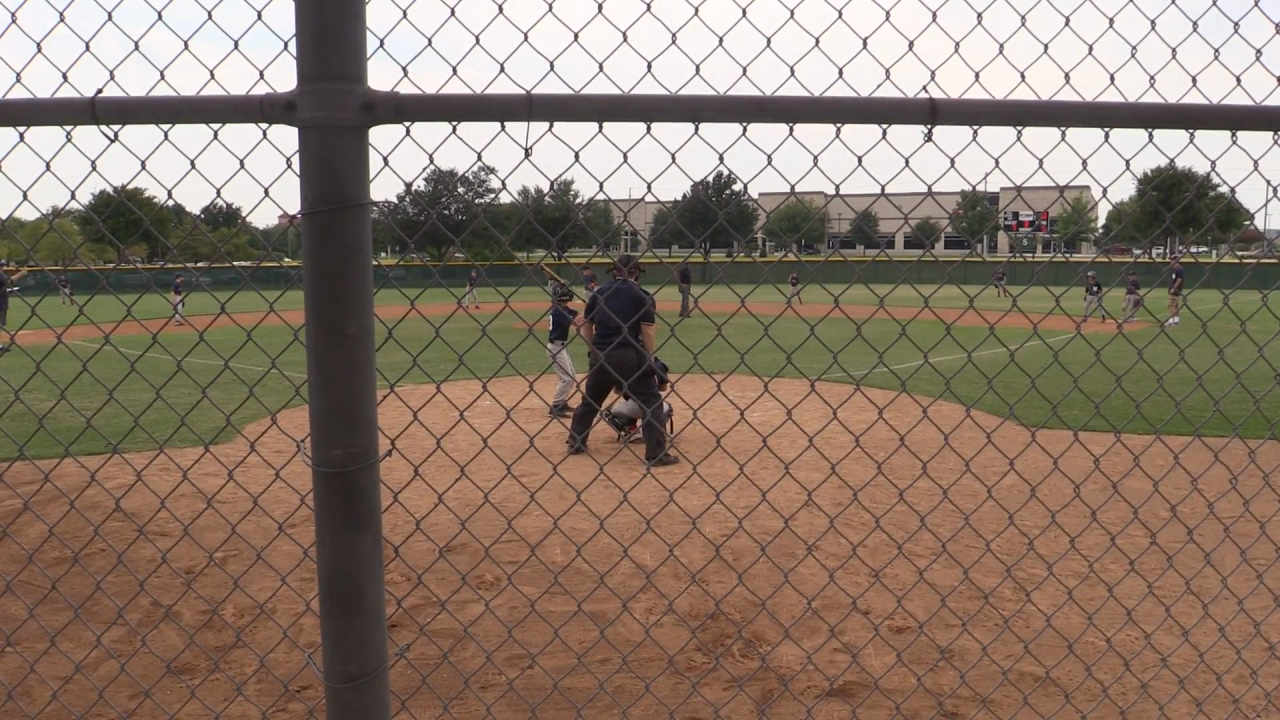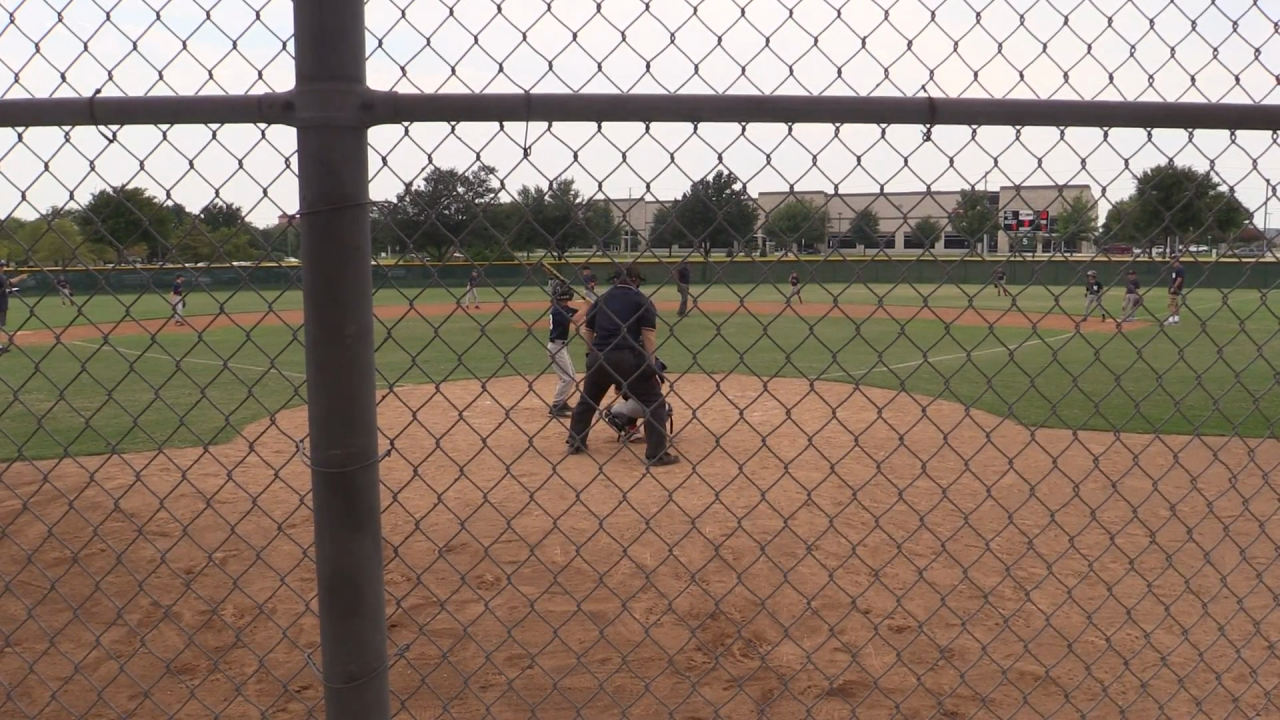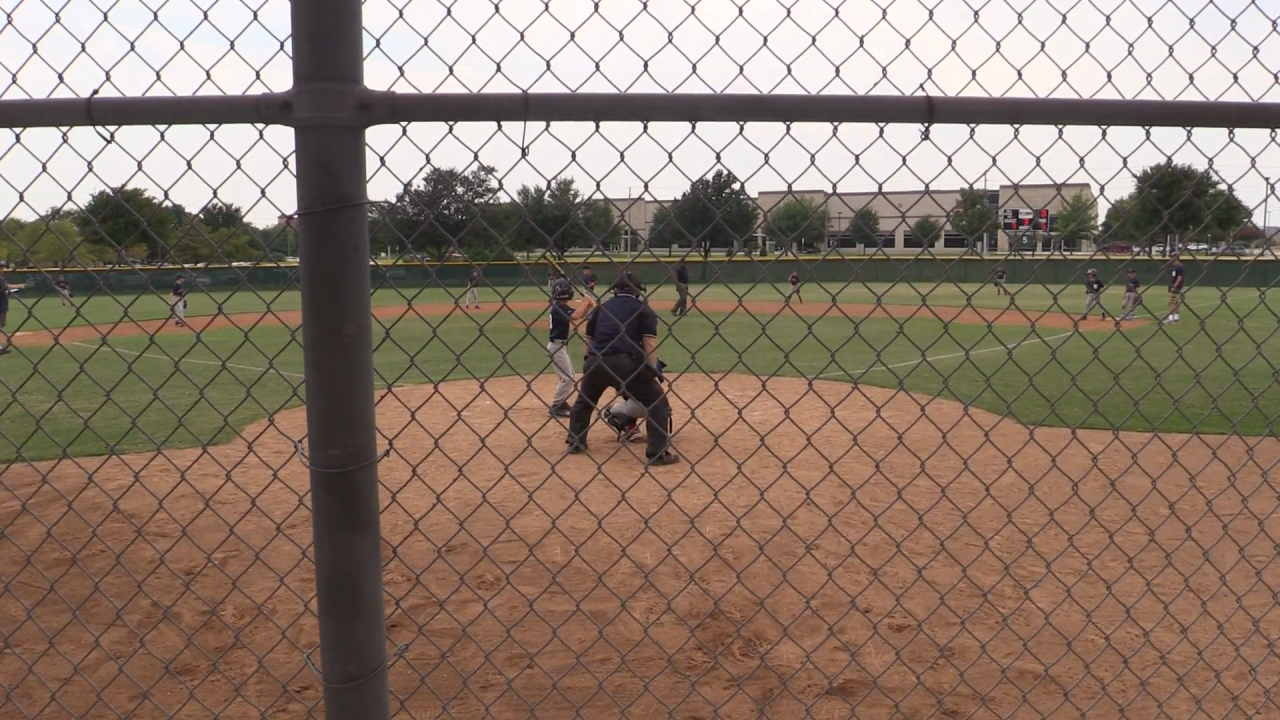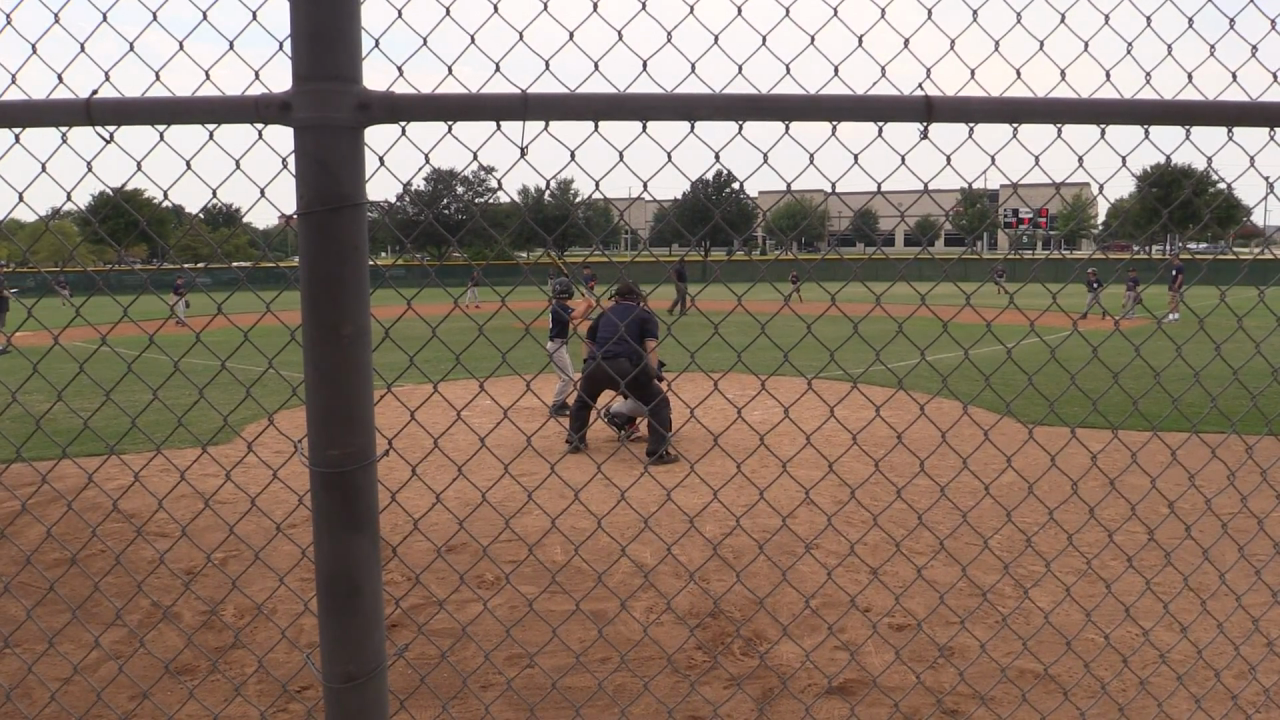
dt=0.1s
person 1, frame 1
left shoulder: (600, 293)
right shoulder: (642, 296)
left elbow: (586, 325)
right elbow: (648, 331)
right wrist: (650, 361)
left hip: (601, 355)
right hip: (629, 356)
left knee: (590, 400)
right knee: (650, 403)
left ankle: (575, 443)
right ankle: (657, 454)
person 1, frame 2
left shoulder: (602, 299)
right shoulder: (643, 302)
left elbow: (587, 331)
right elbow: (648, 336)
right wrist: (651, 368)
left hip: (598, 359)
right hip: (627, 358)
left knee: (587, 400)
right knee: (654, 402)
left ankle: (575, 442)
right ankle: (657, 453)
person 1, frame 3
left shoulder: (602, 307)
right shoulder: (643, 309)
left elbow: (588, 338)
right elbow: (649, 342)
right wrist: (653, 372)
left hip: (596, 362)
right hip: (624, 362)
left knee: (584, 399)
right knee: (657, 402)
left ankle: (575, 442)
right ankle: (658, 453)
person 1, frame 4
left shoulder: (604, 314)
right shoulder: (646, 316)
left elbow: (588, 342)
right elbow: (651, 347)
right wrist: (652, 377)
left hip: (595, 366)
right hip: (624, 367)
left knee: (583, 400)
right knee: (659, 402)
left ankle: (575, 442)
right ankle: (658, 452)
